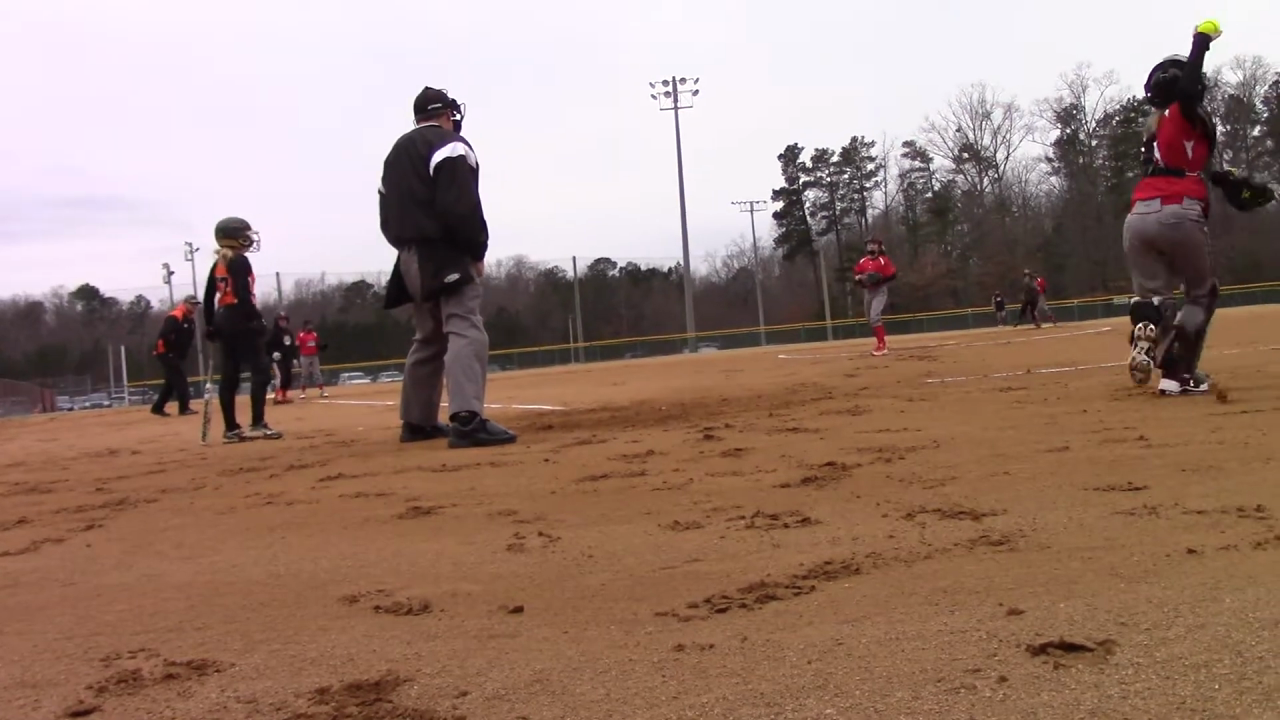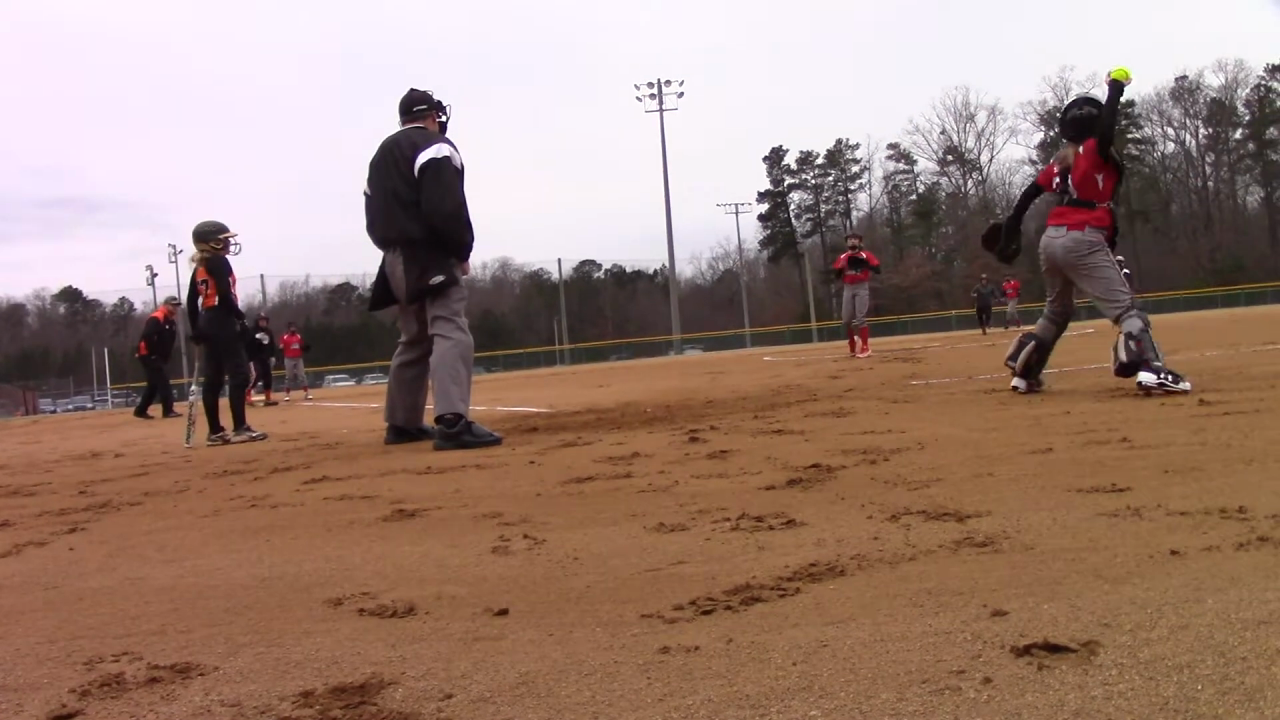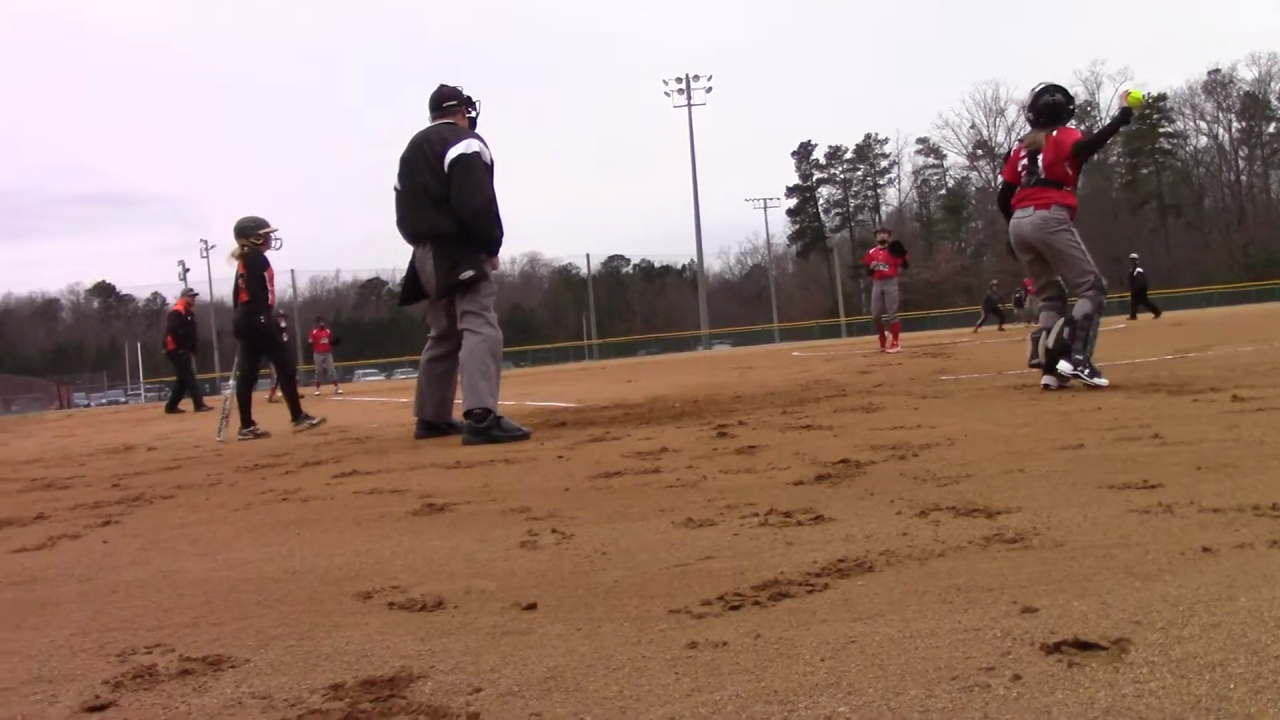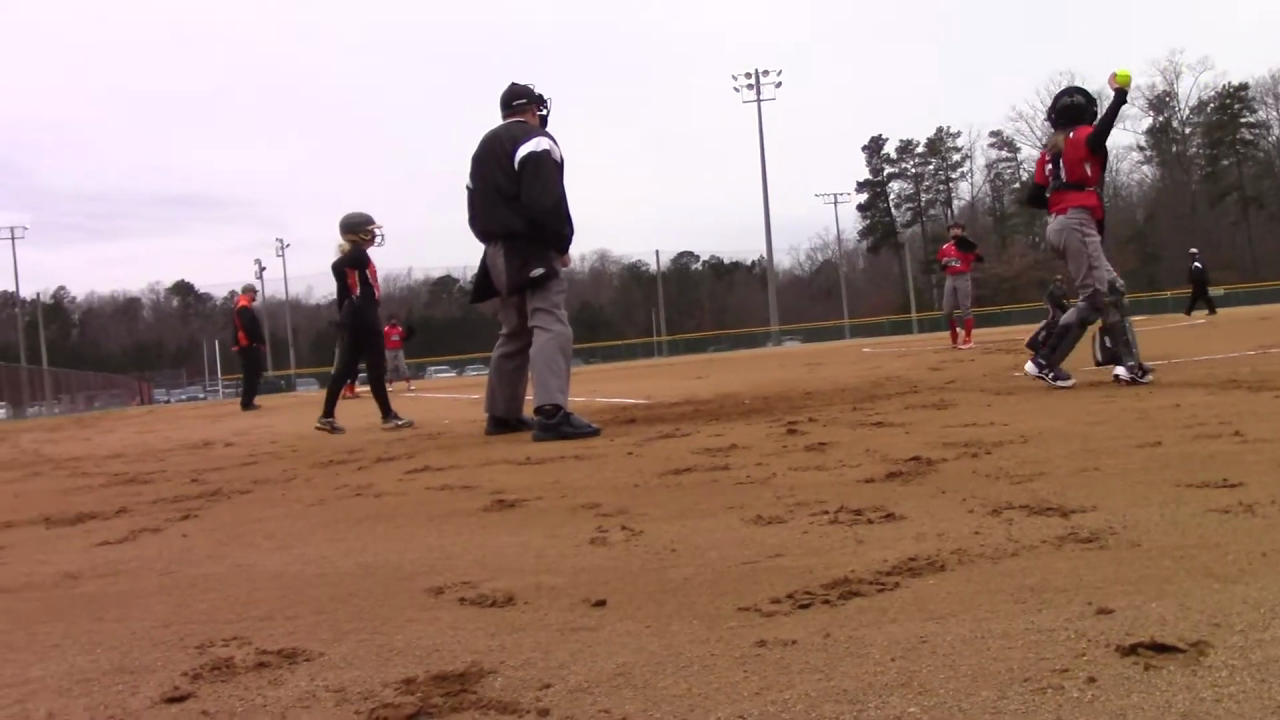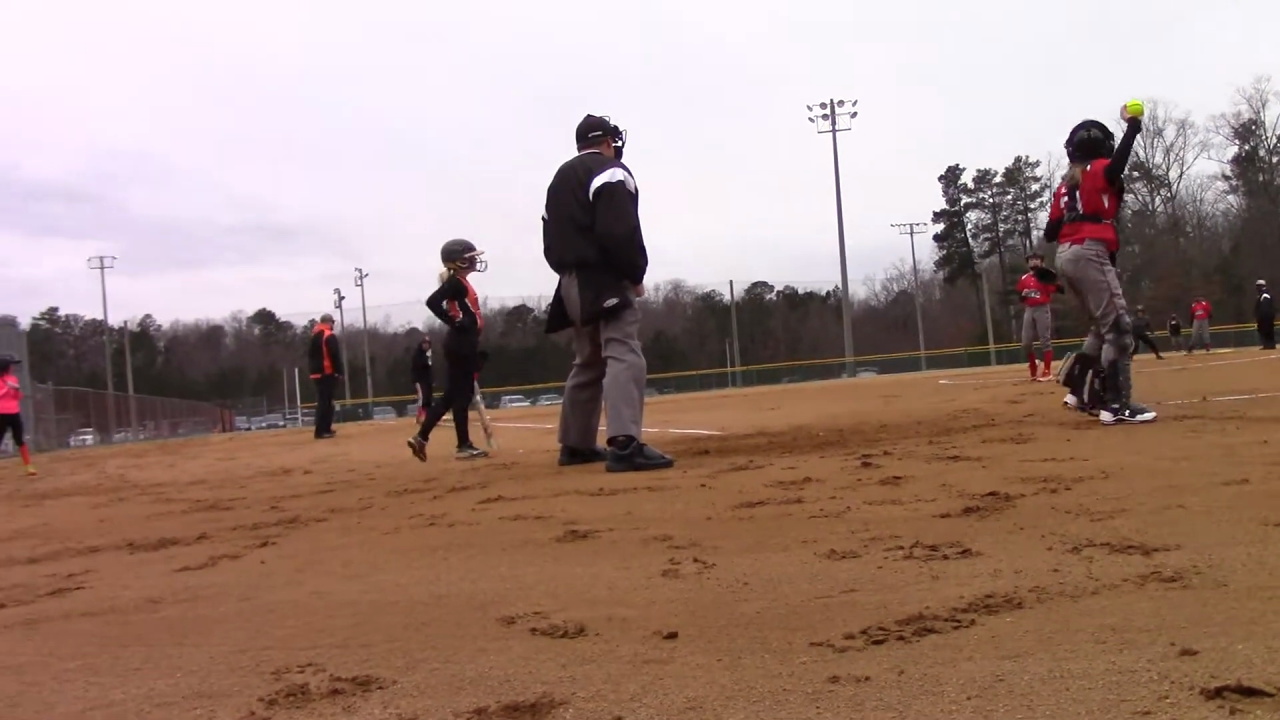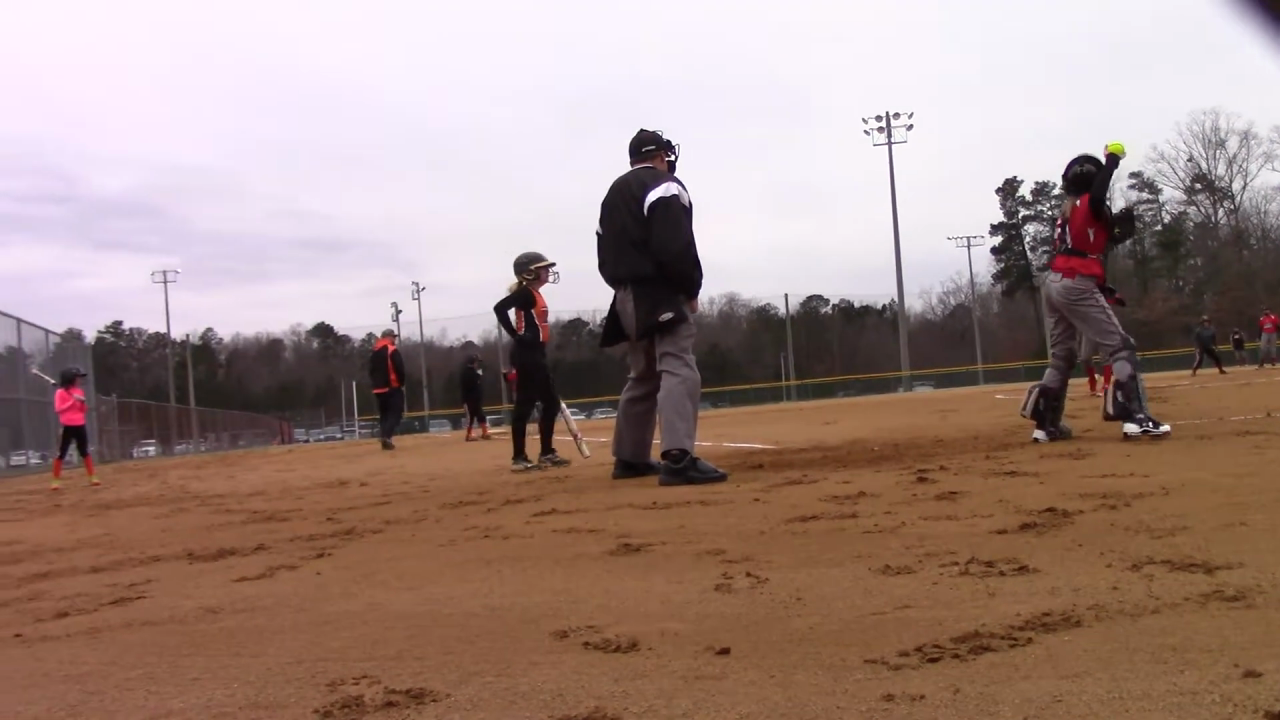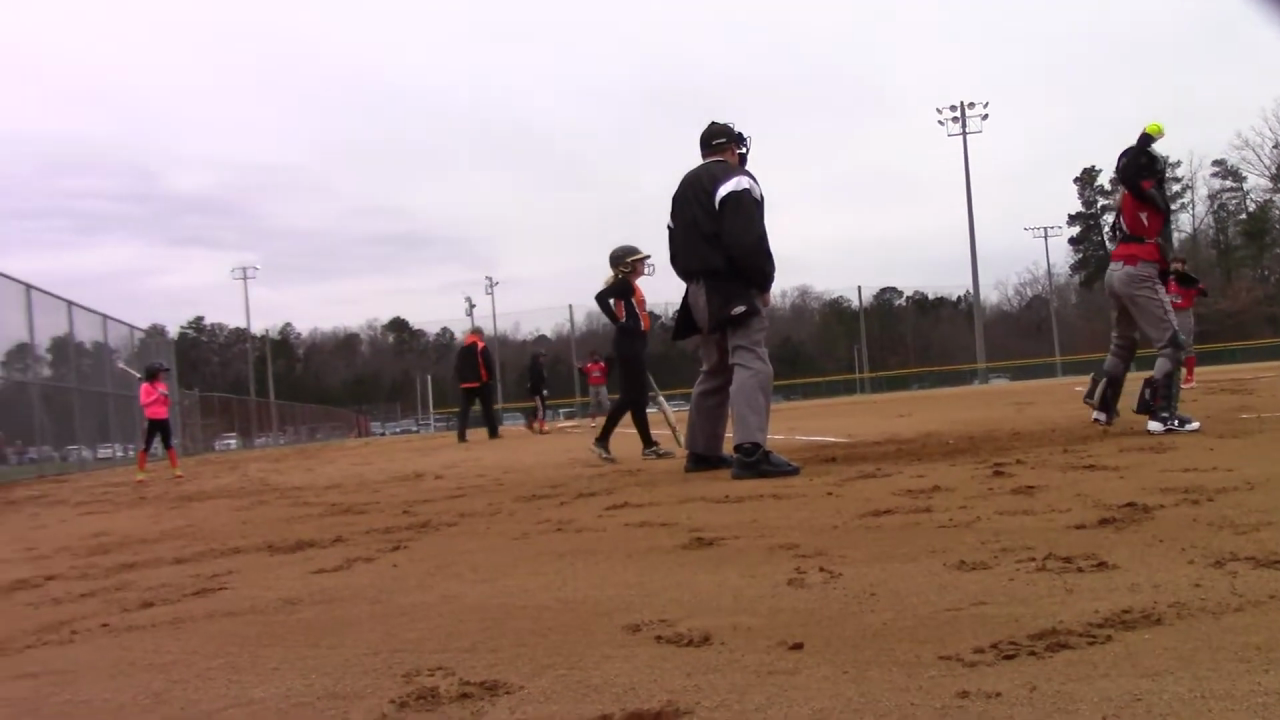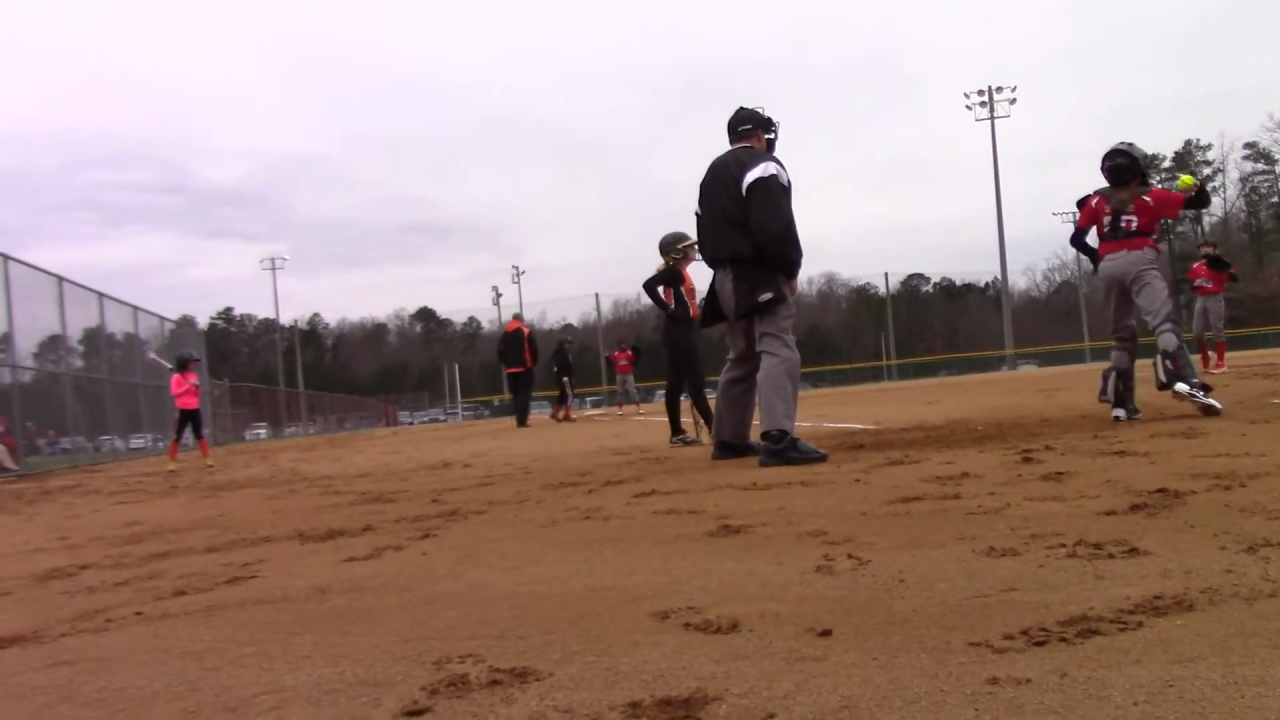
dt=0.4s
person 1, frame 1
left shoulder: (396, 153)
right shoulder: (451, 146)
left elbow: (388, 214)
right elbow: (462, 208)
left wrist: (408, 247)
right wrist: (477, 252)
left hip: (411, 258)
right hip: (445, 255)
left knee: (428, 338)
right knee: (465, 332)
left ankle: (417, 420)
right ankle: (467, 421)
person 1, frame 2
left shoulder: (382, 155)
right shoulder: (436, 148)
left elbow: (374, 214)
right elbow: (446, 209)
left wrist: (393, 248)
right wrist: (462, 251)
left hip: (396, 259)
right hip: (430, 257)
left knee: (414, 340)
right knee: (450, 334)
left ankle: (402, 422)
right ankle: (452, 423)
person 1, frame 3
left shoulder: (411, 150)
right shoulder: (465, 143)
left elbow: (403, 210)
right elbow: (476, 204)
left wrist: (423, 242)
right wrist: (492, 247)
left hip: (426, 255)
right hip: (459, 251)
left knee: (443, 334)
right knee: (479, 328)
left ankle: (431, 417)
right ankle: (481, 418)
person 1, frame 4
left shoulder: (484, 149)
right shoulder: (536, 141)
left elbow: (476, 208)
right elbow: (546, 202)
left wrist: (495, 241)
right wrist: (562, 243)
left hip: (498, 252)
right hip: (530, 249)
left knee: (514, 332)
right knee: (550, 326)
left ankle: (502, 413)
right ankle: (551, 414)
person 1, frame 5
left shoulder: (559, 179)
right shoulder: (611, 172)
left elbow: (550, 238)
right elbow: (620, 232)
left wrist: (569, 272)
right wrist: (636, 274)
left hip: (572, 282)
right hip: (605, 280)
left knee: (588, 362)
right knee: (623, 356)
left ankle: (576, 444)
right ankle: (624, 445)
person 1, frame 6
left shoulder: (613, 194)
right shoulder: (665, 186)
left elbow: (605, 253)
right elbow: (675, 247)
left wrist: (624, 286)
right wrist: (691, 289)
left hip: (627, 297)
right hip: (660, 294)
left knee: (643, 376)
right knee: (678, 370)
left ankle: (630, 457)
right ankle: (678, 458)
person 1, frame 7
left shoulder: (683, 188)
right shoulder: (736, 180)
left elbow: (677, 247)
right elbow: (747, 241)
left wrist: (696, 280)
right wrist: (764, 283)
left hip: (699, 291)
right hip: (732, 288)
left knee: (715, 370)
right knee: (750, 364)
left ankle: (702, 451)
right ankle: (750, 452)
person 1, frame 8
left shoulder: (711, 174)
right shoulder: (763, 166)
left elbow: (705, 233)
right elbow: (775, 228)
left wrist: (723, 267)
right wrist: (791, 269)
left hip: (727, 278)
right hip: (760, 275)
left knee: (741, 358)
right knee: (778, 351)
left ankle: (729, 438)
right ankle: (778, 439)
person 2, frame 1
left shoulder: (1156, 127)
right shoulder: (1182, 114)
right elbow: (1189, 80)
left wrist: (1231, 182)
right wrist: (1201, 39)
left hip: (1139, 217)
right hip: (1179, 214)
left knee: (1150, 295)
right knee: (1201, 293)
left ankle: (1147, 327)
right ankle: (1176, 373)
person 2, frame 2
left shoulder: (1060, 159)
right shoulder: (1097, 152)
left elbow: (1030, 193)
right elbow: (1105, 130)
left wrist: (1009, 227)
right wrist: (1115, 87)
left hip: (1051, 240)
right hip: (1084, 241)
left knee: (1058, 309)
right knee: (1125, 308)
left ankle: (1024, 373)
right ankle: (1150, 369)
person 2, frame 3
left shoulder: (1020, 147)
right shoulder: (1065, 136)
left elbow: (1004, 196)
right elbow: (1084, 148)
right wrist: (1123, 115)
left hip: (1019, 223)
right hip: (1050, 220)
left knee: (1051, 296)
right knee: (1091, 289)
left ankle: (1051, 368)
right ankle: (1076, 359)
person 2, frame 4
left shoulder: (1049, 151)
right shoulder: (1084, 137)
left elbow: (1033, 197)
right elbow: (1099, 136)
right wrist: (1118, 95)
left hip: (1057, 226)
right hip: (1077, 223)
left knee: (1111, 291)
right knee: (1094, 298)
left ankle: (1127, 363)
right ankle: (1043, 360)
person 2, frame 5
left shoulder: (1065, 184)
right shoulder: (1103, 170)
left elbow: (1051, 232)
right elbow: (1119, 160)
right wrist: (1132, 124)
left hip: (1066, 256)
right hip: (1090, 254)
left knee: (1105, 325)
right knee: (1117, 327)
left ankle: (1079, 390)
right ankle: (1114, 405)
person 2, frame 6
left shoulder: (1066, 212)
right shoulder: (1091, 206)
right elbow: (1097, 196)
left wrist: (1111, 235)
right wrist: (1111, 160)
left hip: (1053, 284)
right hip: (1078, 287)
left knee: (1062, 356)
right knee: (1120, 347)
left ankle: (1046, 424)
right ankle: (1135, 416)
person 2, frame 7
left shoulder: (1128, 198)
right shoulder: (1145, 193)
right elbow: (1130, 179)
right wrist: (1144, 143)
left hip: (1115, 273)
right hip: (1138, 273)
left knee: (1122, 344)
right knee: (1169, 343)
left ankle: (1103, 407)
right ankle: (1162, 414)
person 2, frame 8
left shoulder: (1096, 200)
right shoulder: (1151, 197)
left elbow: (1076, 239)
right elbow: (1201, 202)
left wrist: (1095, 257)
left hip: (1108, 266)
right hip: (1139, 261)
left knee: (1122, 335)
right knee: (1165, 322)
left ankle: (1122, 403)
right ankle: (1185, 381)
person 3, frame 1
left shoulder: (218, 264)
right shoulder: (240, 261)
left elbow: (209, 297)
right elbow: (242, 294)
left wrist: (210, 325)
right wrist: (258, 319)
left hip: (223, 320)
right hip: (239, 320)
left knee: (229, 376)
right knee: (260, 371)
left ankle: (231, 429)
right ankle: (257, 424)
person 3, frame 2
left shoulder: (199, 267)
right shoulder: (219, 261)
left elbow: (191, 301)
right elbow: (225, 293)
left wrist: (196, 329)
right wrist: (241, 318)
left hip: (206, 323)
right hip: (221, 321)
left knee: (212, 378)
right knee: (239, 374)
left ankle: (215, 432)
right ankle: (240, 428)
person 3, frame 3
left shoulder: (243, 261)
right shoulder: (256, 257)
left elbow: (237, 294)
right elbow: (254, 288)
left wrist: (239, 324)
right wrist: (261, 315)
left hip: (245, 318)
right hip: (257, 318)
left knee: (247, 373)
right knee: (285, 366)
left ankle: (247, 425)
right ankle: (298, 417)
person 3, frame 4
left shoulder: (353, 255)
right shoulder: (359, 253)
left elbow: (342, 287)
right elbow: (337, 266)
left wrist: (343, 314)
right wrist: (352, 299)
left hip: (354, 315)
right hip: (363, 313)
left knee: (346, 367)
right knee: (376, 366)
left ankle: (327, 417)
right ankle: (388, 416)
person 3, frame 5
left shoulder: (461, 283)
right shoulder: (456, 283)
right elbow: (432, 302)
right wrist: (453, 323)
left hip: (461, 343)
right hip: (462, 342)
left knee: (452, 394)
right knee: (462, 394)
left ankle: (421, 436)
right ankle: (463, 445)
person 3, frame 6
left shoulder: (536, 295)
right shoulder: (525, 294)
right elbow: (500, 308)
right wrist: (516, 335)
left hip: (535, 354)
right hip: (526, 354)
left knee: (551, 403)
right knee: (524, 404)
left ankle: (547, 452)
right ankle: (519, 457)
person 3, frame 7
left shoulder: (631, 287)
right shoulder: (624, 284)
right elbow: (601, 297)
right wrist: (618, 323)
left hip: (634, 345)
right hip: (628, 344)
left knee: (639, 397)
right knee: (631, 396)
left ankle: (649, 445)
right ankle: (602, 440)
person 3, frame 8
left shoulder: (681, 273)
right shoulder: (673, 271)
right elbow: (648, 285)
right wrist: (667, 310)
left hip: (683, 331)
right hip: (678, 332)
left knee: (676, 383)
right knee: (696, 381)
left ankle: (677, 433)
right ankle: (714, 429)
